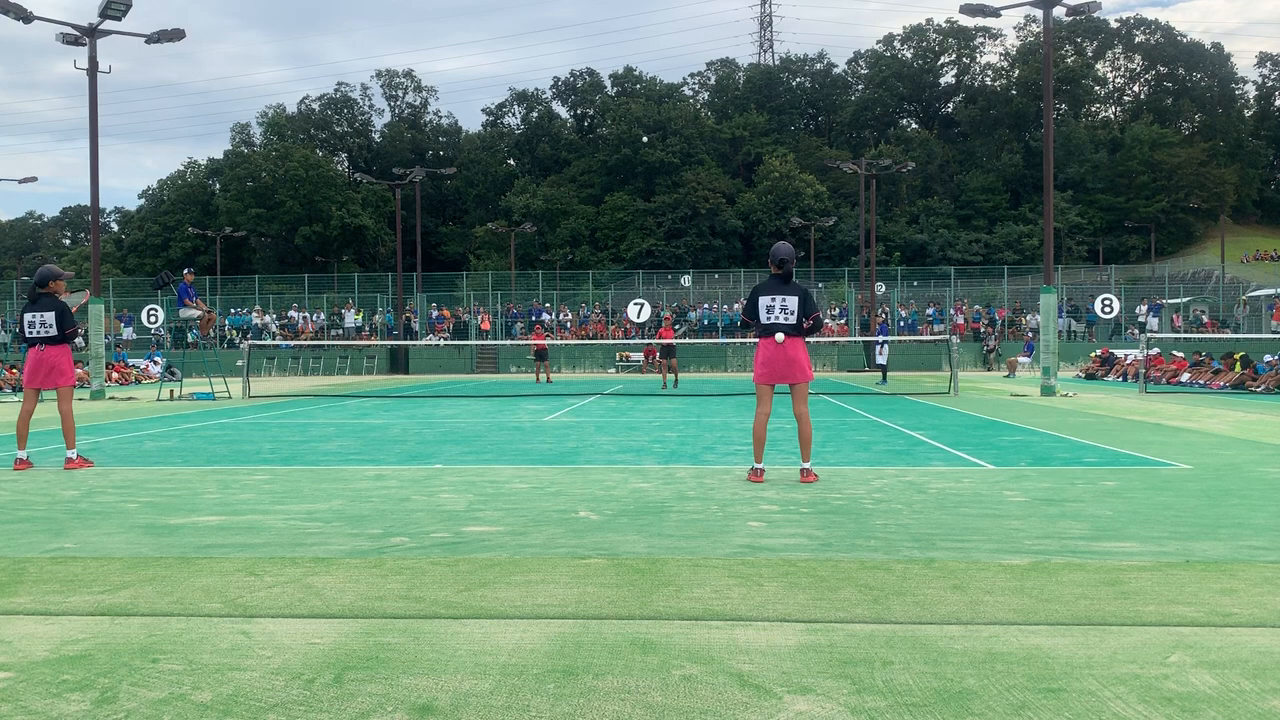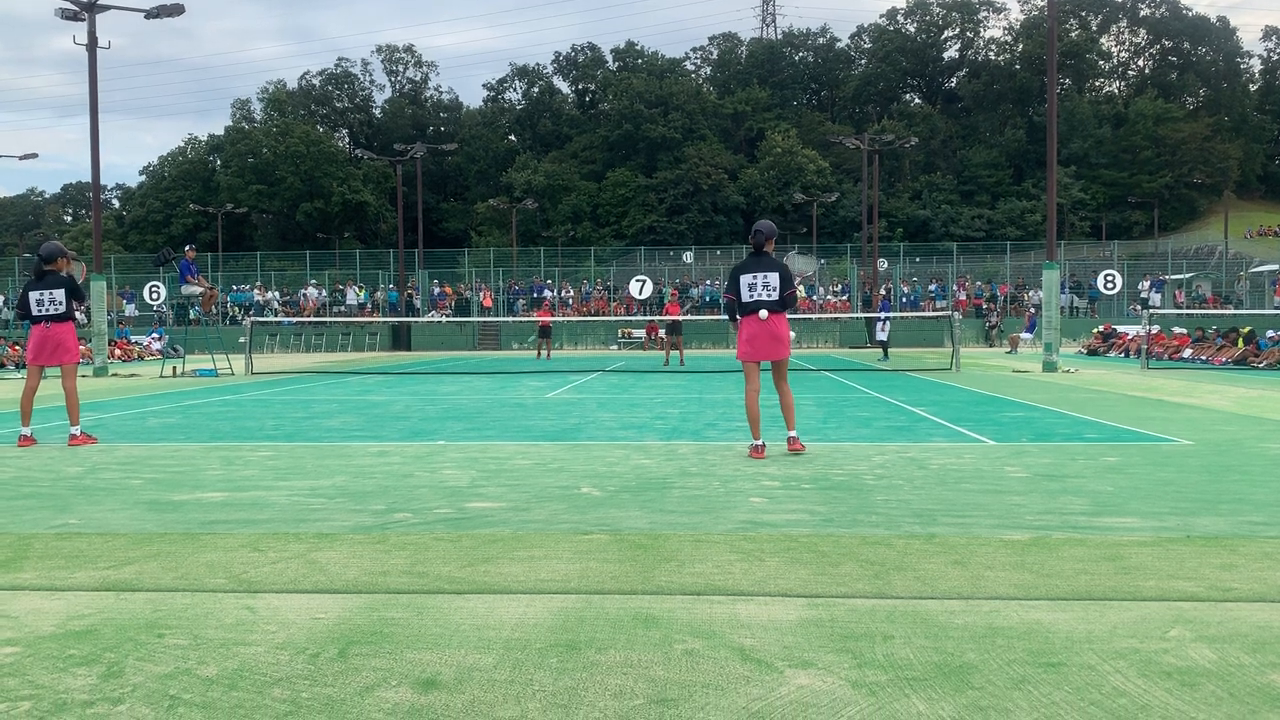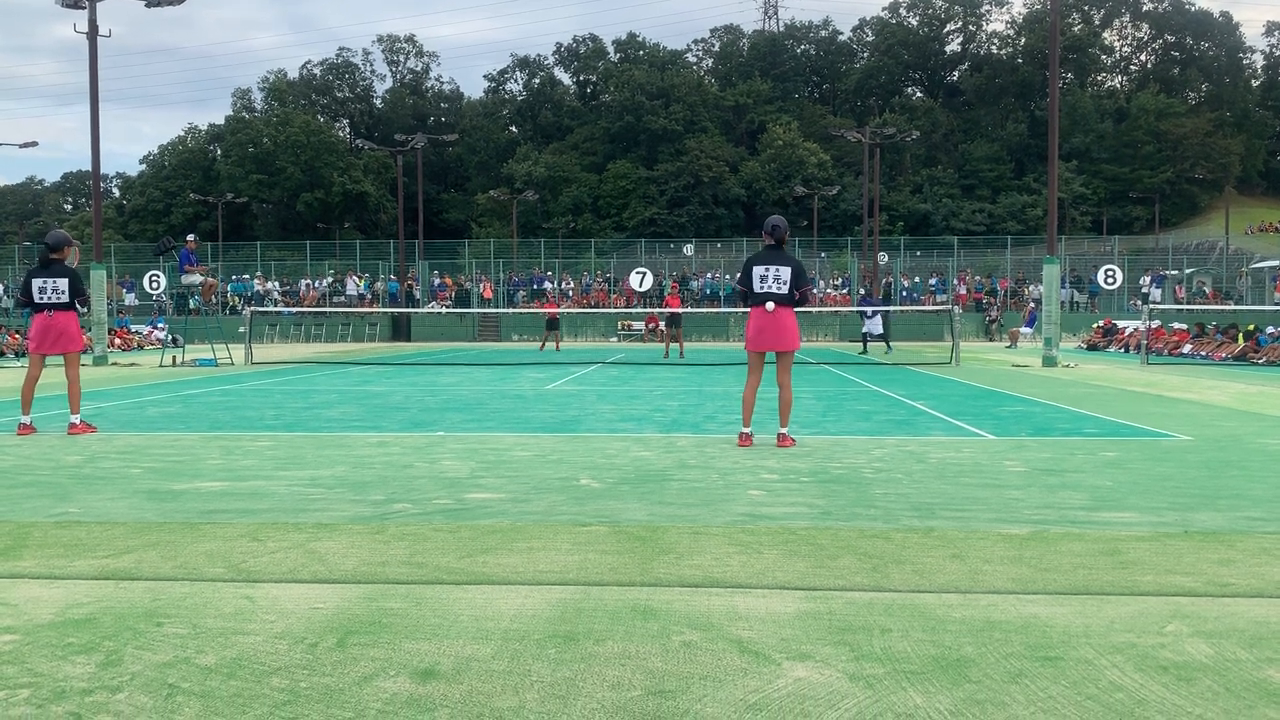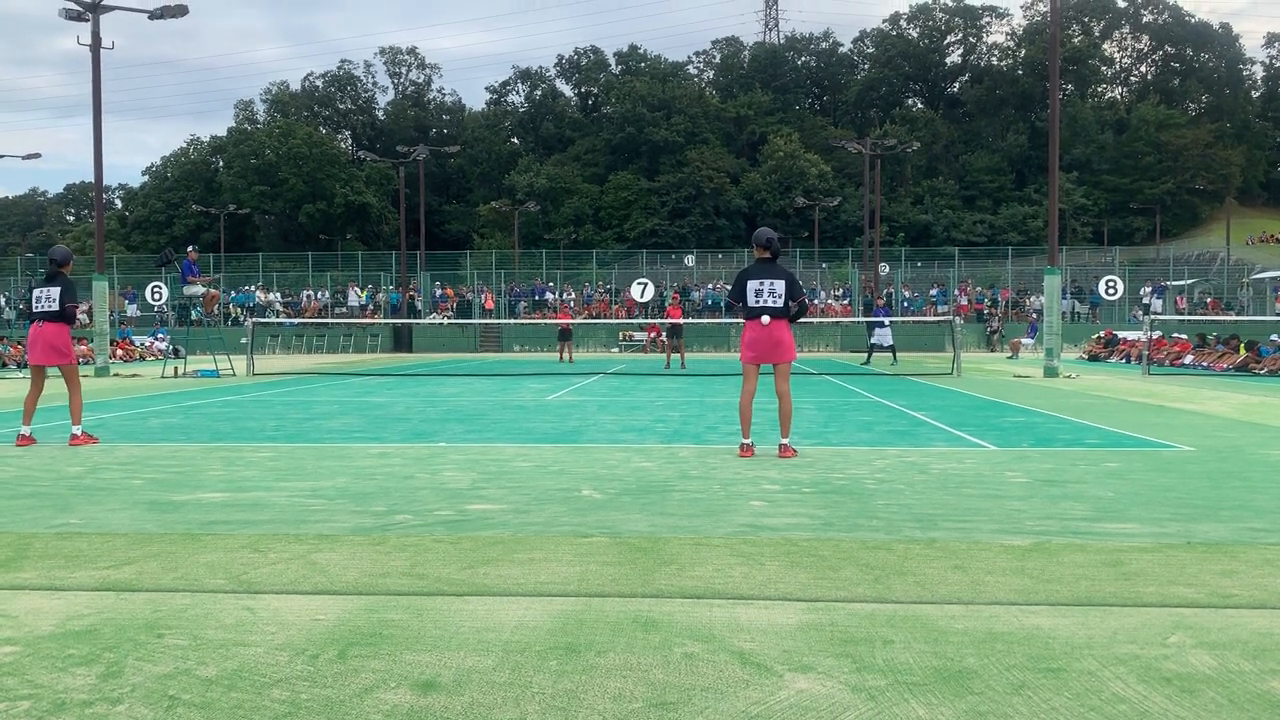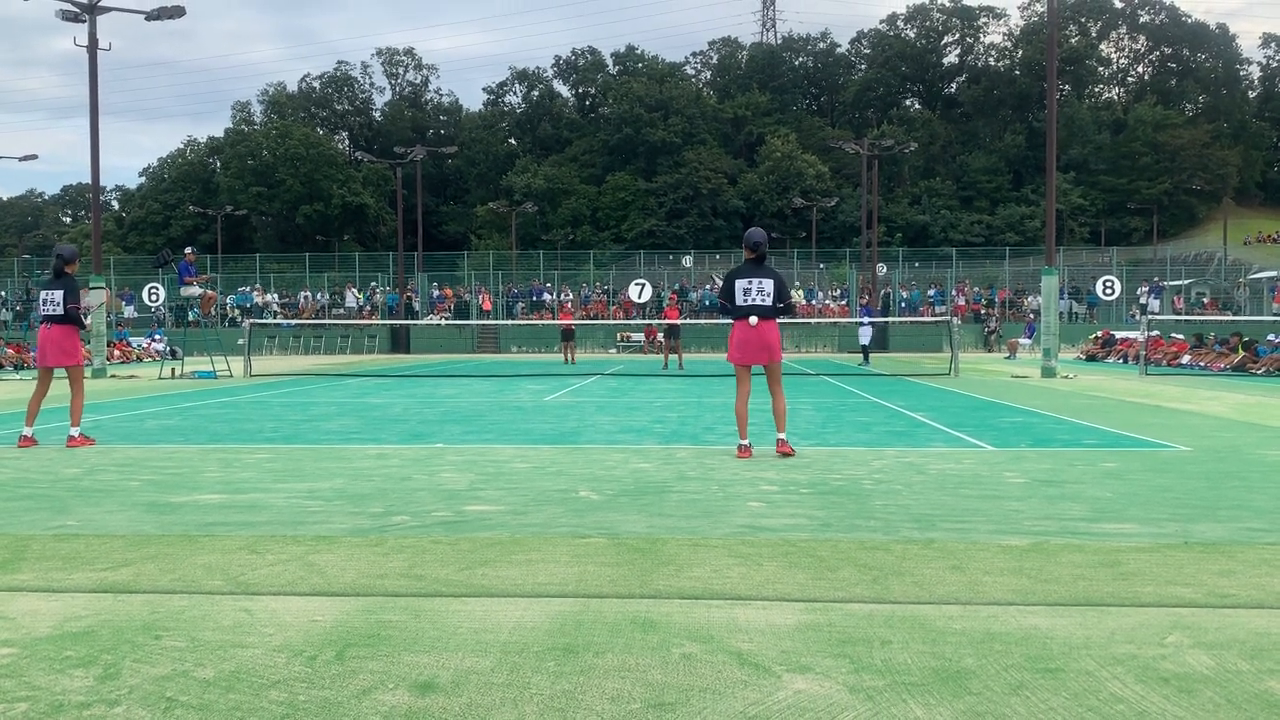
dt=1s
person 1, frame 1
left shoulder: (758, 290)
right shoulder: (801, 291)
left elbow: (745, 323)
right elbow: (817, 324)
right wrist: (800, 332)
left hip: (767, 351)
right hip: (794, 350)
left knee: (762, 412)
right knee: (801, 412)
left ankle: (757, 468)
right ankle: (806, 468)
person 1, frame 2
left shoulder: (739, 269)
right shoulder: (780, 267)
left elbow: (730, 304)
right elbow: (791, 301)
left wrist: (734, 321)
left hip: (750, 327)
right hip: (776, 327)
left knee: (752, 388)
right knee: (782, 385)
left ankle: (758, 444)
right ankle: (792, 437)
person 1, frame 3
left shoulder: (752, 261)
right shoulder: (793, 263)
left elbow: (742, 295)
right elbow: (805, 298)
left hip: (758, 319)
right hip: (784, 320)
left knee: (753, 379)
right knee: (784, 380)
left ankle: (745, 432)
right ankle: (783, 433)
person 1, frame 4
left shoulder: (745, 274)
right shoulder: (786, 275)
left elbow: (732, 305)
right elbow: (803, 307)
right wrist: (788, 320)
left hip: (753, 333)
right hip: (780, 333)
left knee: (748, 389)
right knee: (783, 390)
left ankle: (746, 443)
right ankle: (784, 444)
person 1, frame 5
left shoulder: (734, 275)
right shoulder: (774, 275)
left elbow: (724, 309)
right elbow: (789, 309)
left hip: (742, 334)
right hip: (768, 333)
left knee: (743, 391)
right knee: (776, 390)
left ankle: (744, 444)
right ankle: (782, 440)
person 2, frame 1
left shoulder: (27, 307)
right shoulder: (59, 306)
left elbow: (24, 336)
right elbow: (71, 335)
right wrist: (72, 318)
left hip: (34, 354)
right hip: (58, 354)
left knee: (27, 407)
right knee: (65, 407)
left ankle: (21, 457)
right ankle: (71, 457)
person 2, frame 2
left shoulder: (30, 285)
right shoulder: (65, 282)
left elbow: (22, 314)
right elbow: (82, 298)
left hip: (38, 333)
right hip: (63, 332)
left knee: (31, 385)
right knee: (69, 384)
left ankle: (25, 434)
right ankle: (75, 433)
person 2, frame 3
left shoulder: (33, 273)
right shoulder: (70, 273)
left elbow: (24, 301)
right elbow: (83, 300)
left hip: (41, 322)
right hip: (66, 322)
left knee: (32, 374)
right knee: (72, 374)
left ankle: (25, 422)
right ankle: (75, 422)
person 2, frame 4
left shoulder: (38, 285)
right shoulder: (66, 283)
left elbow: (32, 314)
right elbow: (69, 312)
right wrist: (73, 322)
left hip: (36, 333)
right hip: (58, 334)
left knee: (35, 387)
right knee: (74, 386)
left ankle: (24, 433)
right ankle: (77, 433)
person 2, frame 5
left shoulder: (46, 284)
right shoulder: (70, 283)
left elbow: (44, 311)
right elbow: (72, 312)
right wrist: (83, 325)
left hip: (45, 333)
right hip: (65, 335)
left knee: (41, 388)
right knee: (77, 388)
left ankle: (26, 434)
right ankle: (74, 435)
